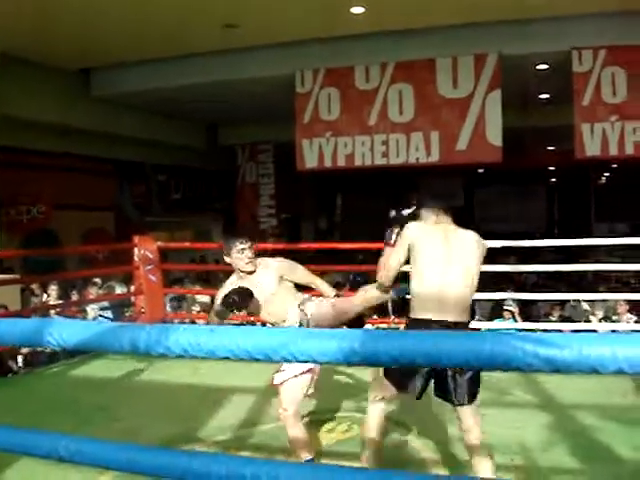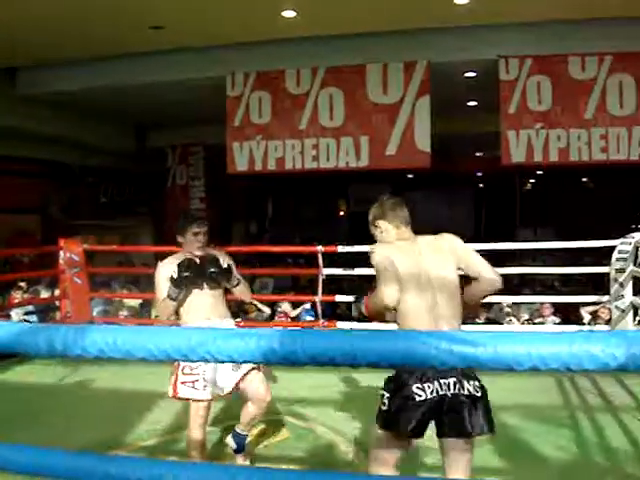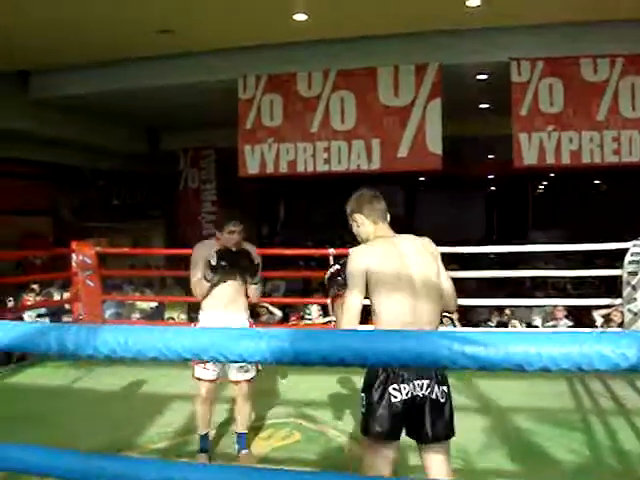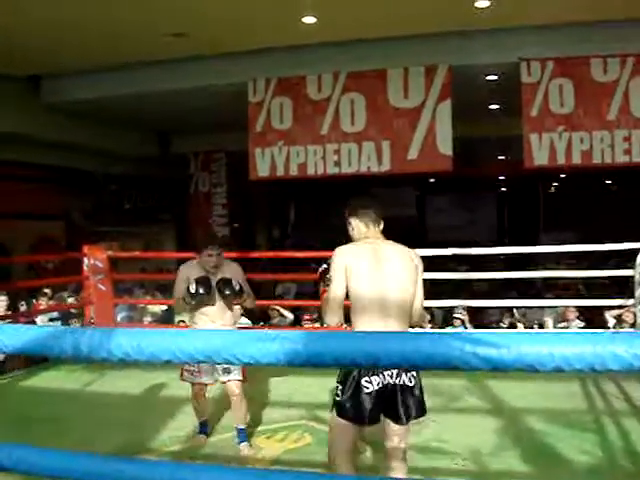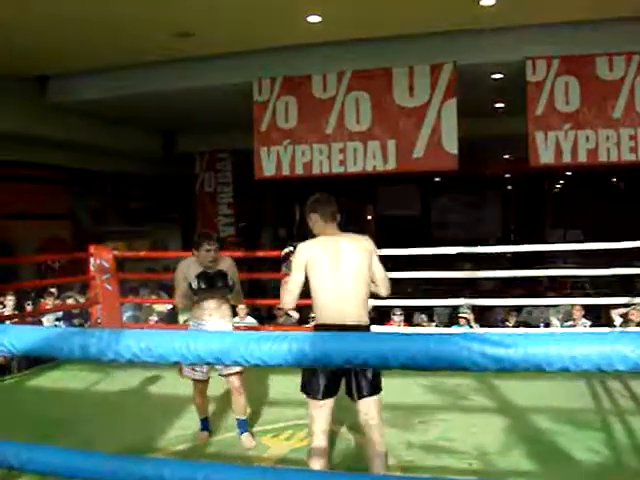
dt=0.5s
person 1, frame 1
left shoulder: (415, 231)
right shoulder: (477, 242)
left elbow: (384, 279)
left wrist: (392, 240)
left knee: (377, 397)
right knee: (471, 430)
person 1, frame 2
left shoulder: (383, 252)
right shoulder: (447, 243)
left elbow: (390, 296)
right elbow: (492, 280)
left wrist: (369, 306)
right wrist: (459, 301)
left hip: (418, 370)
right hip: (459, 369)
person 1, frame 3
left shoulder: (363, 256)
right shoulder: (427, 246)
left elbow: (348, 328)
right elbow: (450, 303)
left wrist: (337, 293)
left hip: (391, 372)
right hip: (432, 370)
person 1, frame 4
left shoulder: (345, 254)
right shoulder: (410, 256)
left elbow: (332, 320)
right elbow: (418, 316)
left wrist: (326, 287)
left knee: (339, 450)
right knee: (396, 452)
person 1, frame 5
left shoulder: (307, 249)
right shoulder: (365, 243)
left elbow: (287, 303)
right elbow: (384, 289)
left wrist: (287, 270)
left knee: (319, 433)
right knee: (372, 426)
person 2, frame 1
left shoulder: (275, 265)
right shoulder: (229, 290)
left elbow: (315, 281)
right elbow: (213, 326)
left wrist: (340, 298)
right wrist: (221, 311)
left hip: (310, 314)
left knee: (351, 303)
right knee: (288, 412)
person 2, frame 2
left shoulder: (220, 258)
right shoulder: (167, 266)
left elbow: (247, 296)
right elbow: (164, 315)
left wrist: (229, 276)
right wrist: (177, 287)
left knee: (261, 395)
right knee: (199, 413)
left ankle: (238, 441)
person 2, frame 3
left shoulder: (250, 252)
right shoulder: (203, 249)
left elbow: (255, 297)
right elbow: (197, 292)
left wrist: (253, 274)
right wrist: (213, 270)
left hip: (240, 324)
right hip: (211, 323)
left knee: (243, 390)
right knee: (205, 390)
left ankle: (242, 445)
right ankle: (203, 446)
person 2, frame 4
left shoulder: (233, 269)
right shoulder: (186, 270)
left elbow: (250, 302)
right elbow: (177, 305)
left wrist: (239, 293)
right wrist: (191, 297)
left knee: (236, 391)
right knee: (197, 390)
left ankle: (242, 437)
right ankle: (203, 427)
person 2, frame 5
left shoulder: (227, 263)
right shoulder: (185, 268)
left elbow: (239, 300)
right elbow: (180, 306)
left wrist: (230, 288)
right wrist: (194, 292)
left hip: (223, 327)
right hip: (198, 329)
left knee: (236, 384)
right knee: (200, 386)
left ankle: (243, 428)
right ankle: (204, 425)
